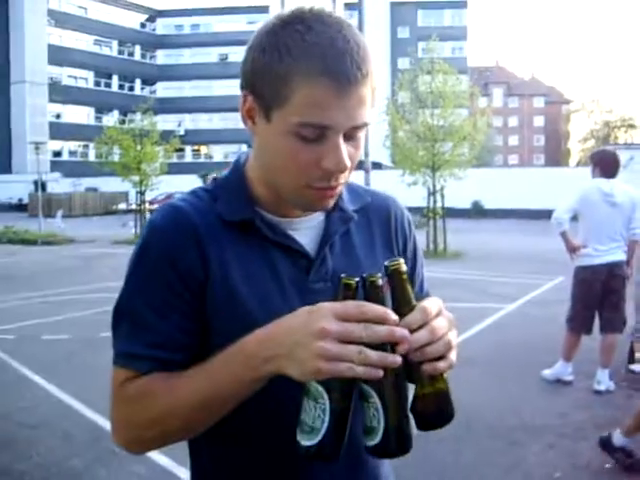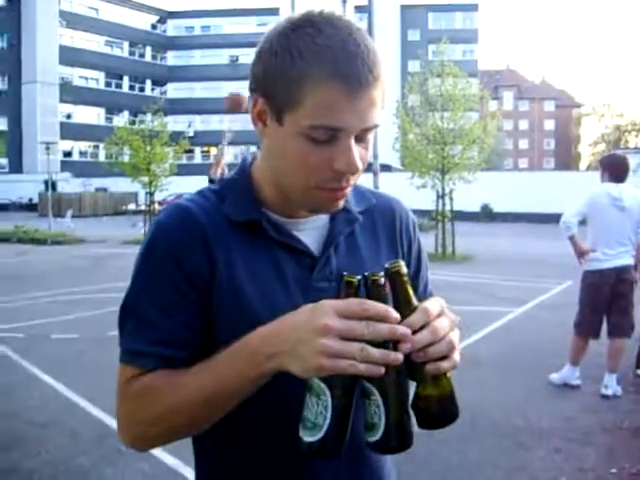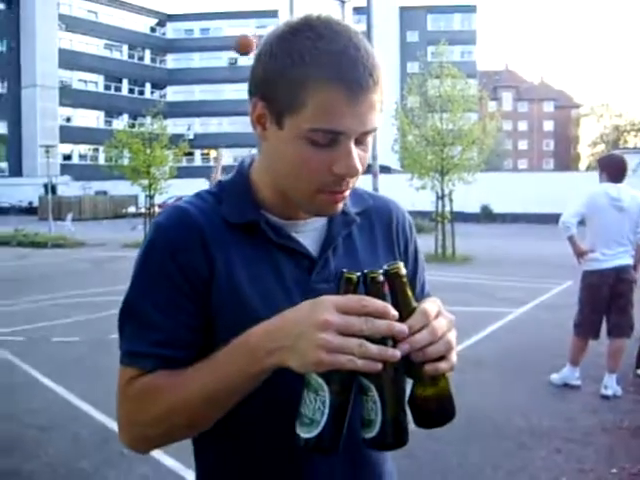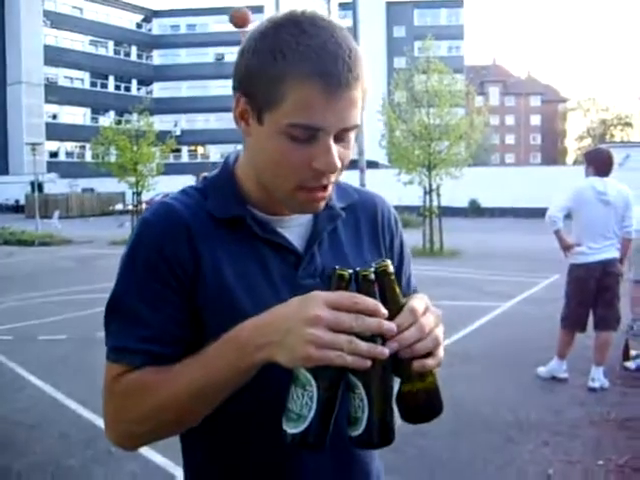
dt=0.2s
person 1, frame 1
left shoulder: (386, 219)
right shoulder: (182, 234)
left elbow: (395, 360)
right elbow: (131, 422)
left wrist: (430, 345)
right wrist: (267, 352)
person 1, frame 2
left shoulder: (391, 222)
right shoulder: (189, 233)
left elbow: (404, 363)
right elbow: (137, 420)
left wrist: (433, 346)
right wrist: (269, 350)
person 1, frame 3
left shoulder: (387, 223)
right shoulder: (187, 236)
left elbow: (405, 362)
right elbow: (138, 422)
left wrist: (431, 345)
right wrist: (269, 347)
person 1, frame 4
left shoulder: (373, 218)
right shoulder: (173, 231)
left elbow: (392, 358)
right elbow: (125, 419)
left wrist: (417, 341)
right wrist: (258, 342)
person 2, frame 1
left shoulder: (587, 190)
left elbow: (559, 217)
left wrist: (569, 242)
left hip: (589, 264)
right hip: (616, 265)
left knee: (577, 320)
right knee: (612, 325)
left ankle: (564, 368)
right ankle: (603, 377)
person 2, frame 2
left shoulder: (596, 195)
left elbow: (567, 221)
left wrist: (577, 246)
left hip: (597, 268)
left knee: (584, 325)
right knee: (620, 330)
left ankle: (571, 372)
right ankle: (611, 381)
person 2, frame 3
left shoulder: (594, 195)
left elbow: (566, 221)
left wrist: (576, 246)
left hip: (596, 268)
left knee: (584, 325)
right knee: (620, 329)
left ankle: (571, 372)
right ankle: (610, 381)
person 2, frame 4
left shoulder: (580, 189)
right shoulder: (624, 192)
left elbow: (553, 215)
right elbow: (628, 232)
left wrist: (563, 240)
right wrist: (621, 261)
left hip: (583, 262)
right hip: (610, 263)
left knee: (570, 318)
right knee: (606, 323)
left ankle: (558, 365)
right ankle: (597, 374)
